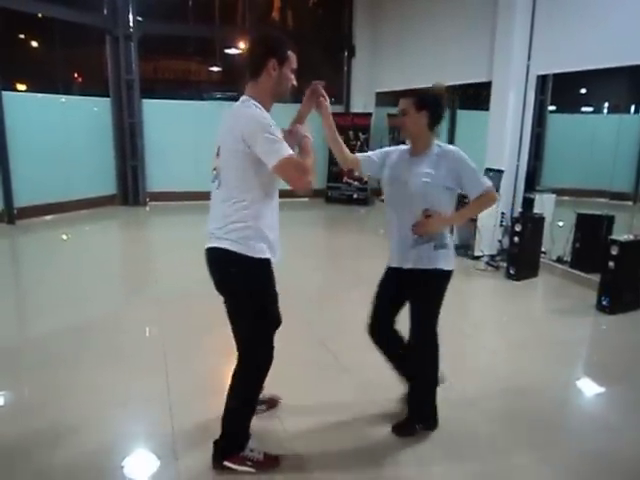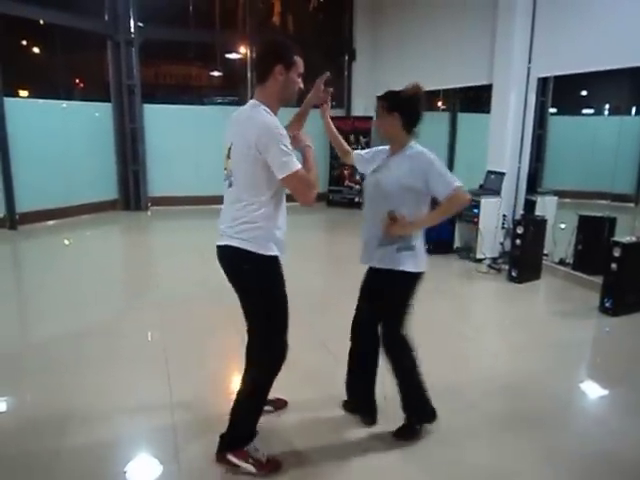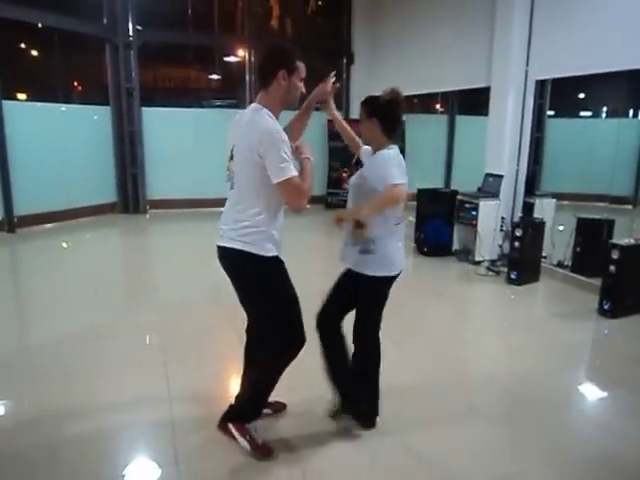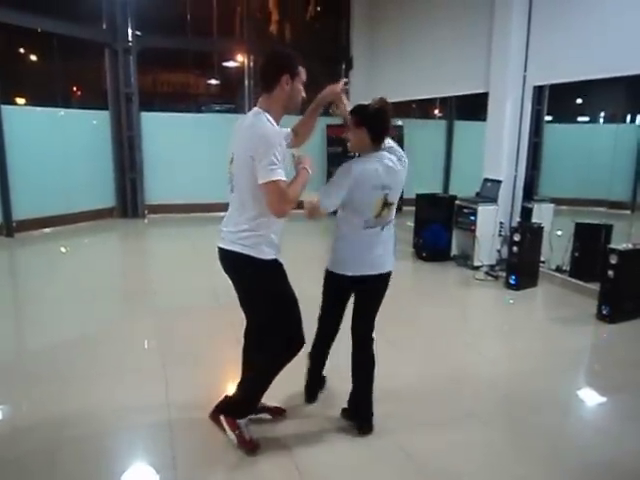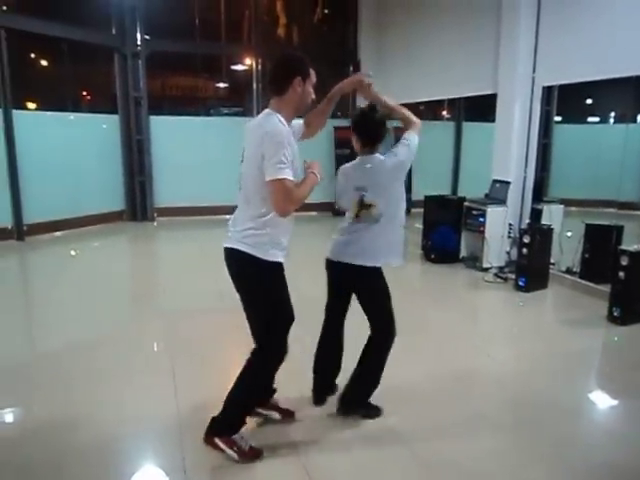
dt=0.2s
person 1, frame 1
left shoulder: (243, 114)
right shoulder: (254, 119)
left elbow: (273, 150)
right elbow: (303, 179)
left wrist: (303, 114)
right wrist: (305, 139)
left hip: (231, 248)
right hip: (242, 254)
left knee: (263, 331)
right knee: (257, 348)
left ankle: (245, 397)
right ankle: (231, 447)
person 1, frame 2
left shoulder: (245, 117)
right shoulder: (265, 125)
right elbow: (306, 192)
left wrist: (309, 107)
right wrist: (307, 149)
left hip: (235, 245)
right hip: (253, 251)
left knee: (264, 330)
right knee: (272, 345)
left ankle: (252, 397)
right ankle: (237, 442)
person 1, frame 3
left shoulder: (247, 120)
right shoulder: (266, 130)
left elbow: (286, 138)
right elbow: (297, 199)
left wrist: (314, 103)
right wrist: (308, 162)
left hip: (235, 246)
right hip: (254, 252)
left knee: (263, 326)
right knee: (289, 335)
left ankle: (251, 399)
right ankle: (241, 415)
person 1, frame 4
left shoulder: (255, 123)
right shoulder: (265, 133)
left elbow: (297, 136)
right elbow: (280, 204)
left wrist: (323, 101)
right wrist: (304, 172)
left hip: (239, 249)
right hip: (253, 254)
left knee: (264, 329)
right knee: (287, 338)
left ankle: (248, 400)
right ankle: (232, 409)
person 1, frame 5
left shoulder: (267, 123)
right shoulder: (277, 134)
left elbow: (311, 126)
right elbow: (286, 203)
left wrist: (339, 93)
right wrist: (312, 176)
left hip: (249, 250)
right hip: (256, 255)
left knee: (278, 327)
right knee: (271, 344)
left ankle: (260, 398)
right ankle: (224, 428)
person 2, frame 1
left shoulder: (449, 157)
right shoulder: (391, 157)
left elbow: (489, 196)
right elbow: (347, 161)
left wrist: (447, 220)
right wrist: (326, 119)
left hip: (432, 263)
right hip: (400, 261)
left knee: (421, 335)
right knee: (379, 327)
left ankle: (423, 415)
right ankle: (424, 378)
person 2, frame 2
left shoulder: (421, 158)
right shoulder: (379, 157)
left elbow: (460, 197)
right elbow: (347, 155)
left wrist: (416, 222)
right wrist: (325, 117)
left hip: (401, 262)
right hip: (383, 260)
left knee: (391, 336)
right knee: (364, 330)
left ankle: (419, 410)
right ankle: (361, 401)
person 2, frame 3
left shoulder: (383, 161)
right shoulder: (386, 153)
left elbow: (399, 195)
right elbow: (358, 145)
left wrist: (353, 212)
right wrist: (332, 113)
left hip: (369, 264)
right hip: (388, 262)
left knee: (327, 321)
right knee: (367, 330)
left ankle: (354, 397)
right ankle: (365, 406)
person 2, frame 4
left shoulder: (351, 171)
right shoulder: (398, 162)
left elbow: (314, 210)
right elbow: (385, 137)
left wrist: (308, 203)
right wrist: (350, 111)
left hip: (343, 266)
right hip: (379, 269)
left knee: (328, 325)
right knee: (362, 337)
left ankle: (313, 383)
right ankle: (361, 413)
person 2, frame 5
left shoulder: (346, 171)
right shoulder: (392, 166)
right elbow: (414, 124)
right wrist: (380, 101)
left hip: (339, 259)
right hip: (366, 265)
left knee: (333, 323)
right knee: (384, 329)
left ankle: (323, 388)
right ankle: (354, 398)
